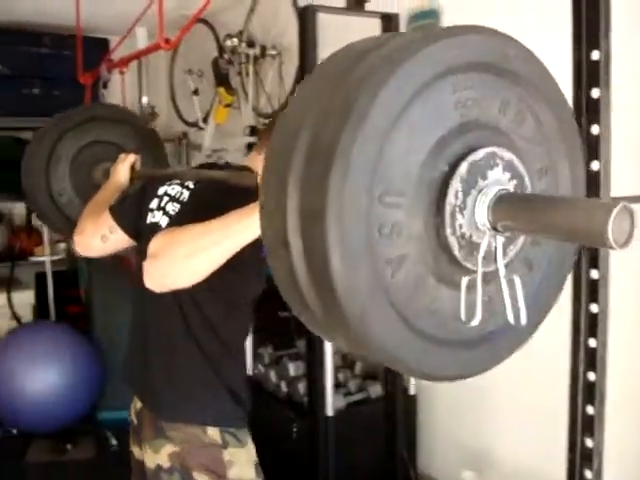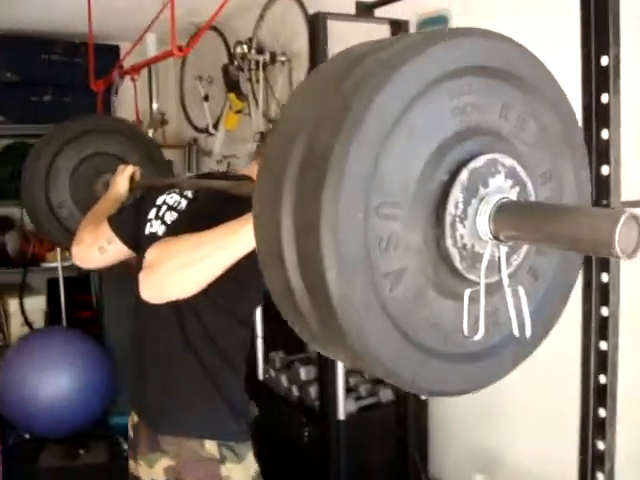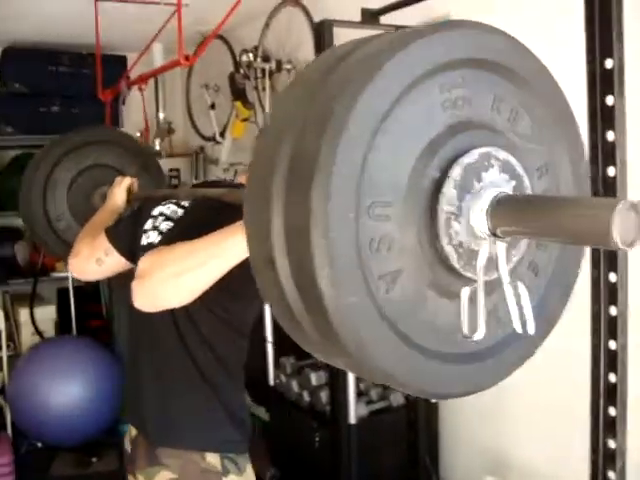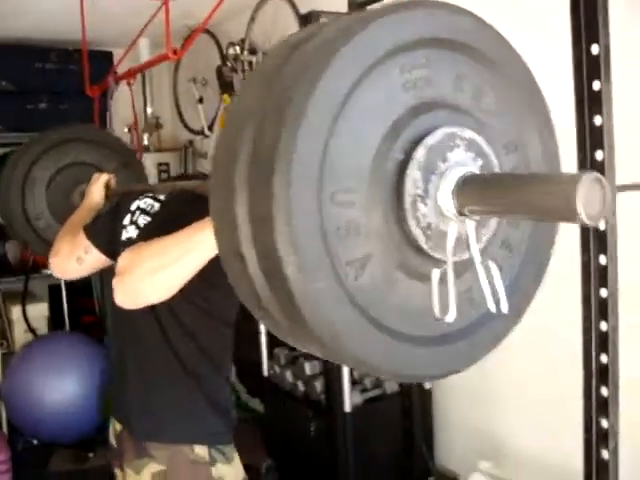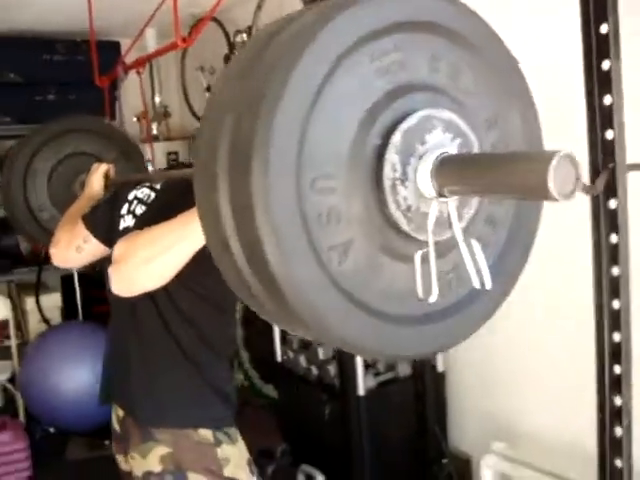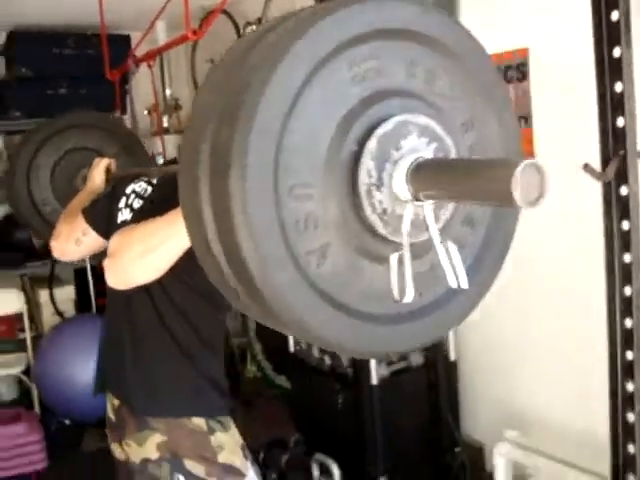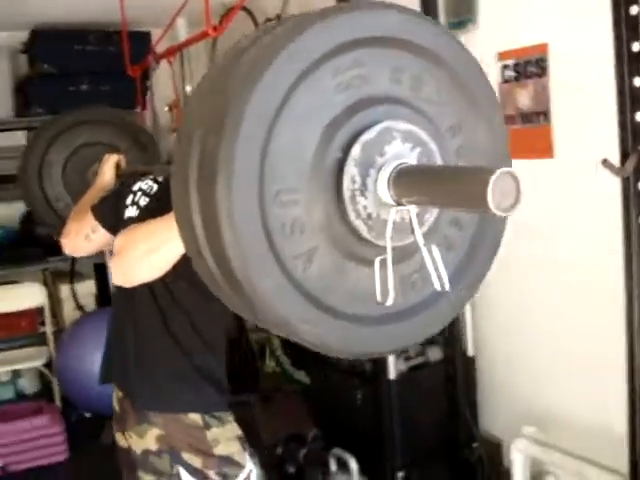
dt=0.1s
person 1, frame 1
left shoulder: (175, 185)
right shoulder: (242, 200)
left elbow: (88, 239)
right elbow: (163, 268)
left wrist: (116, 182)
left hip: (152, 409)
right hip: (198, 427)
person 1, frame 2
left shoulder: (173, 195)
right shoulder: (242, 210)
left elbow: (86, 249)
right elbow: (159, 280)
left wrist: (116, 193)
left hip: (150, 421)
right hip: (196, 440)
person 1, frame 3
left shoulder: (174, 205)
right shoulder: (236, 217)
left elbow: (83, 262)
right elbow: (153, 287)
left wrist: (114, 205)
right hip: (196, 451)
person 1, frame 4
left shoulder: (146, 200)
right shoulder: (211, 209)
left elbow: (64, 260)
right elbow: (134, 284)
left wrist: (92, 202)
left hip: (132, 427)
right hip: (181, 444)
person 1, frame 5
left shoulder: (146, 190)
left elbow: (64, 250)
right elbow: (130, 272)
left wrist: (92, 193)
left hip: (132, 416)
right hip: (182, 429)
person 1, frame 6
left shoulder: (142, 185)
left elbow: (64, 242)
right elbow: (125, 266)
left wrist: (93, 187)
left hip: (129, 404)
right hip: (177, 420)
person 1, frame 7
left shoulder: (152, 181)
left elbow: (73, 238)
right elbow: (129, 264)
left wrist: (104, 182)
left hip: (134, 399)
right hip: (178, 415)
